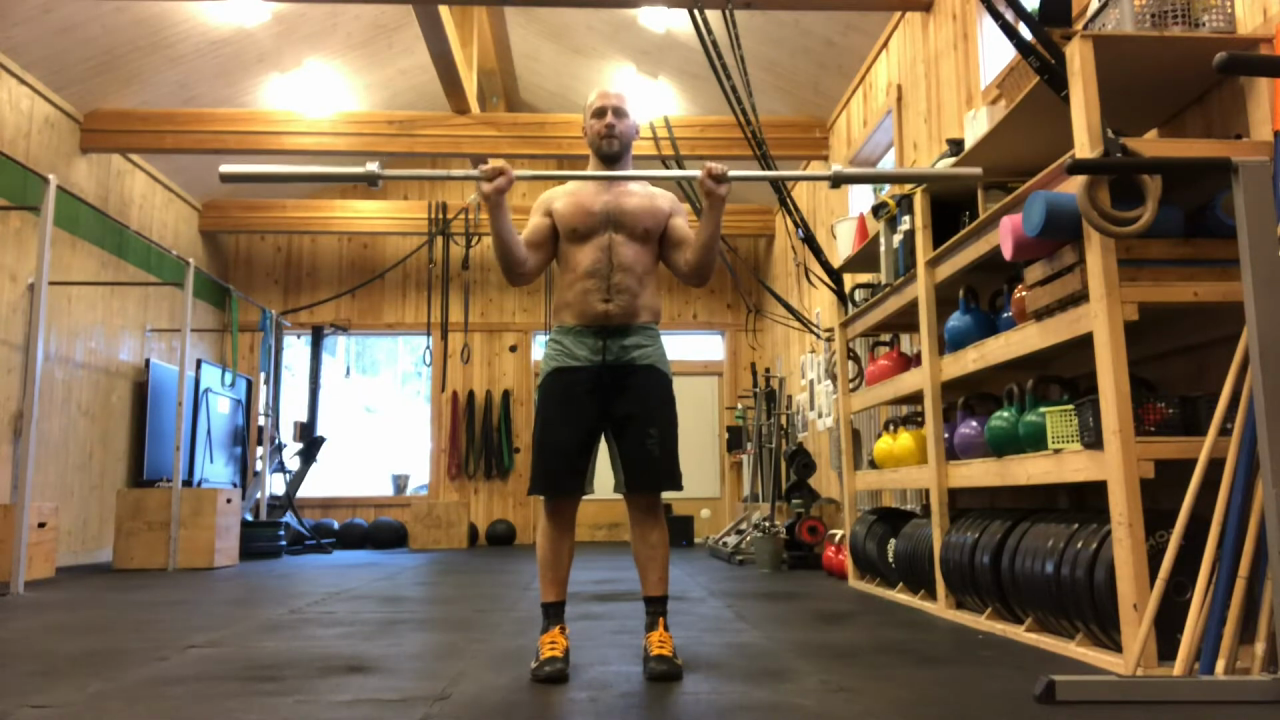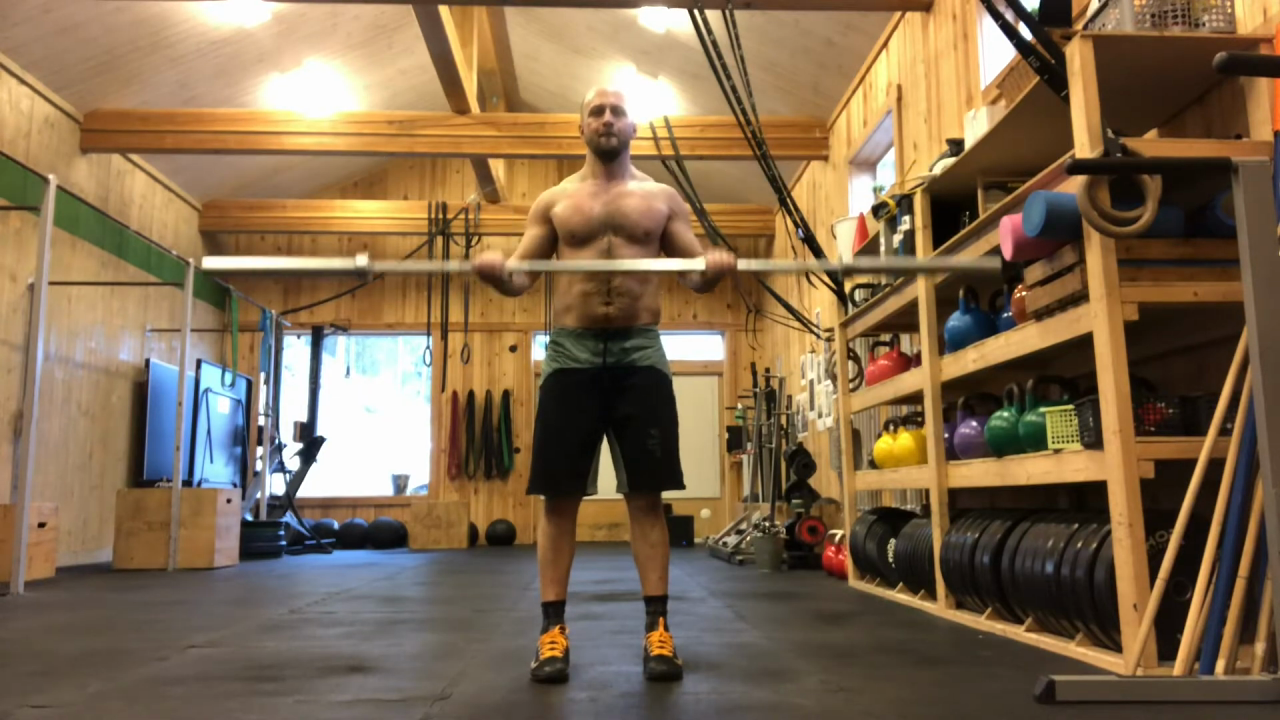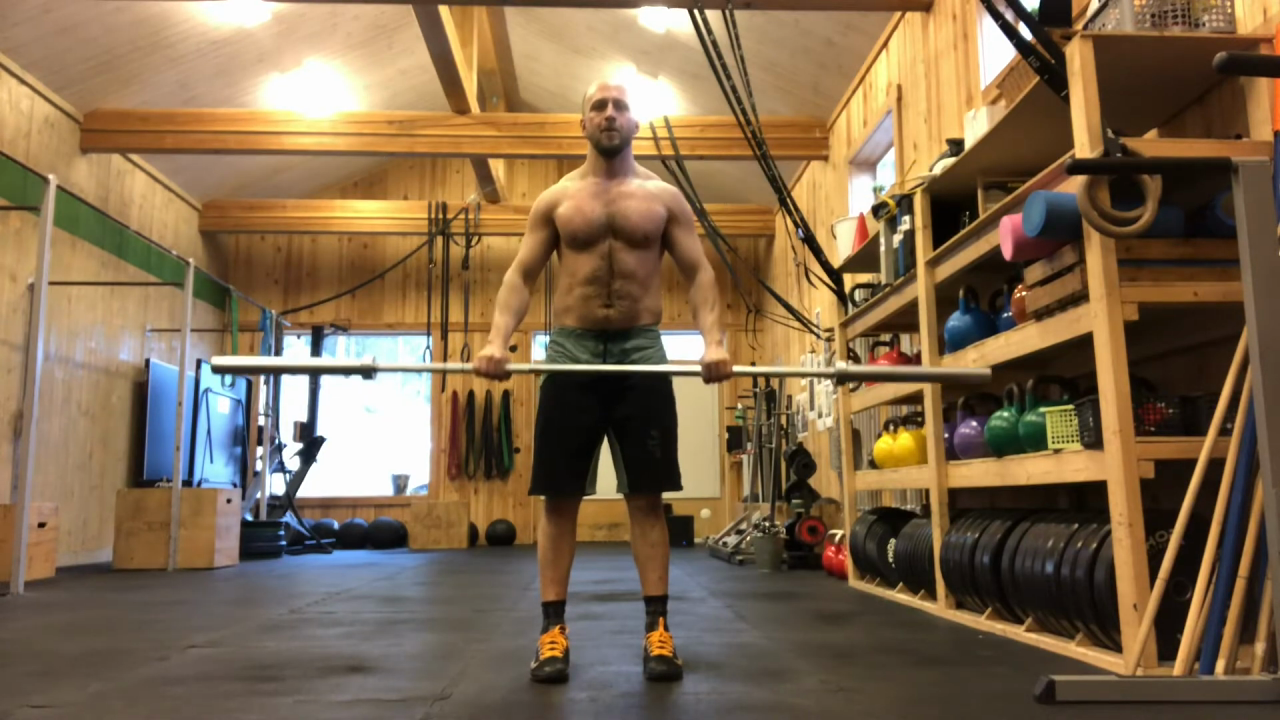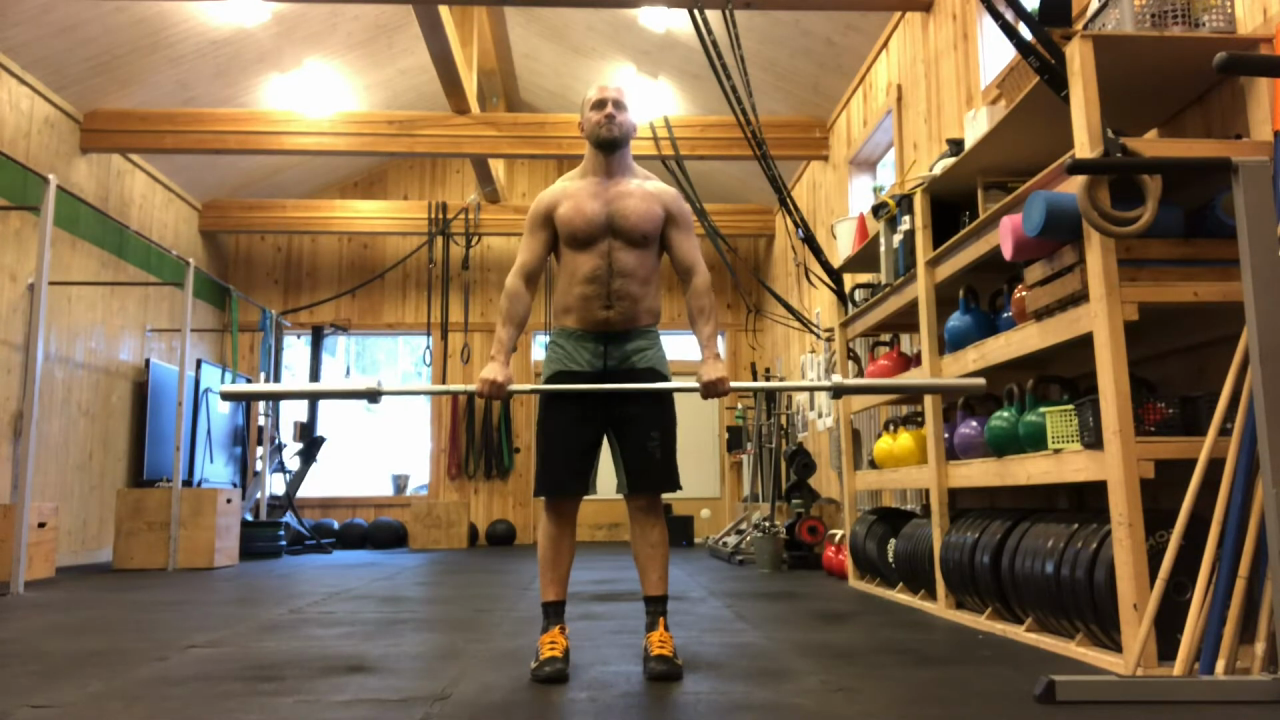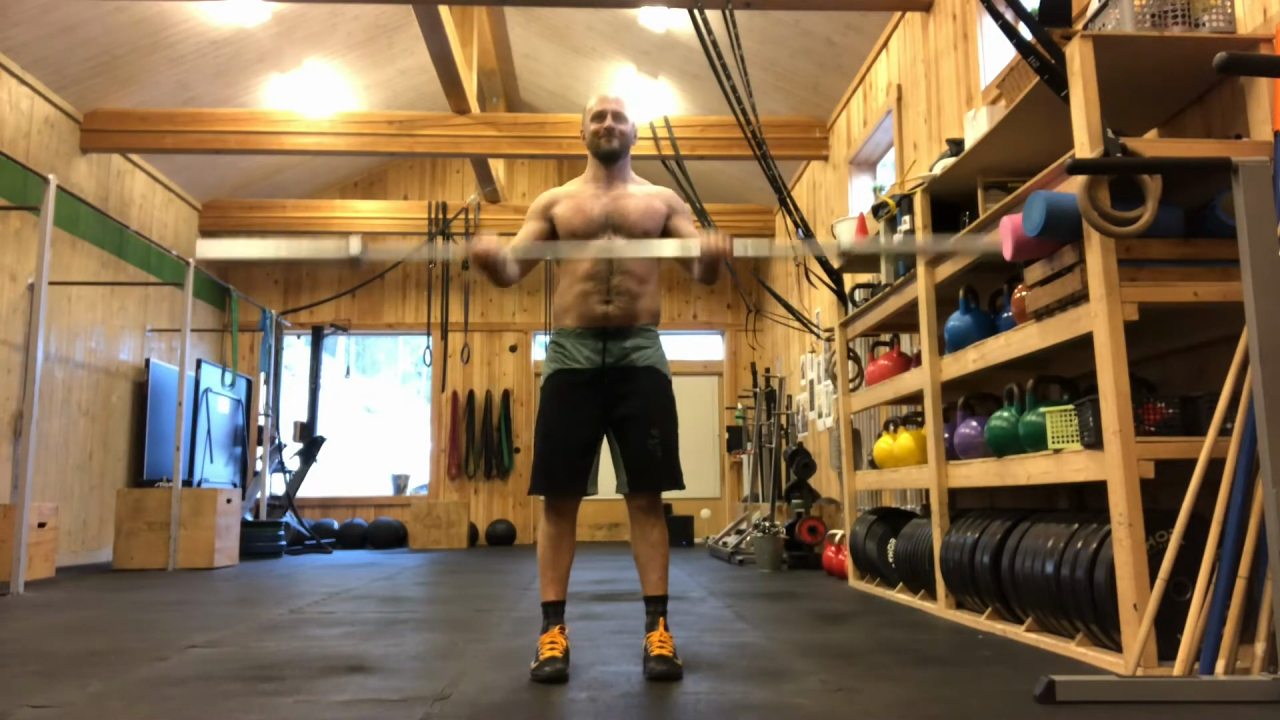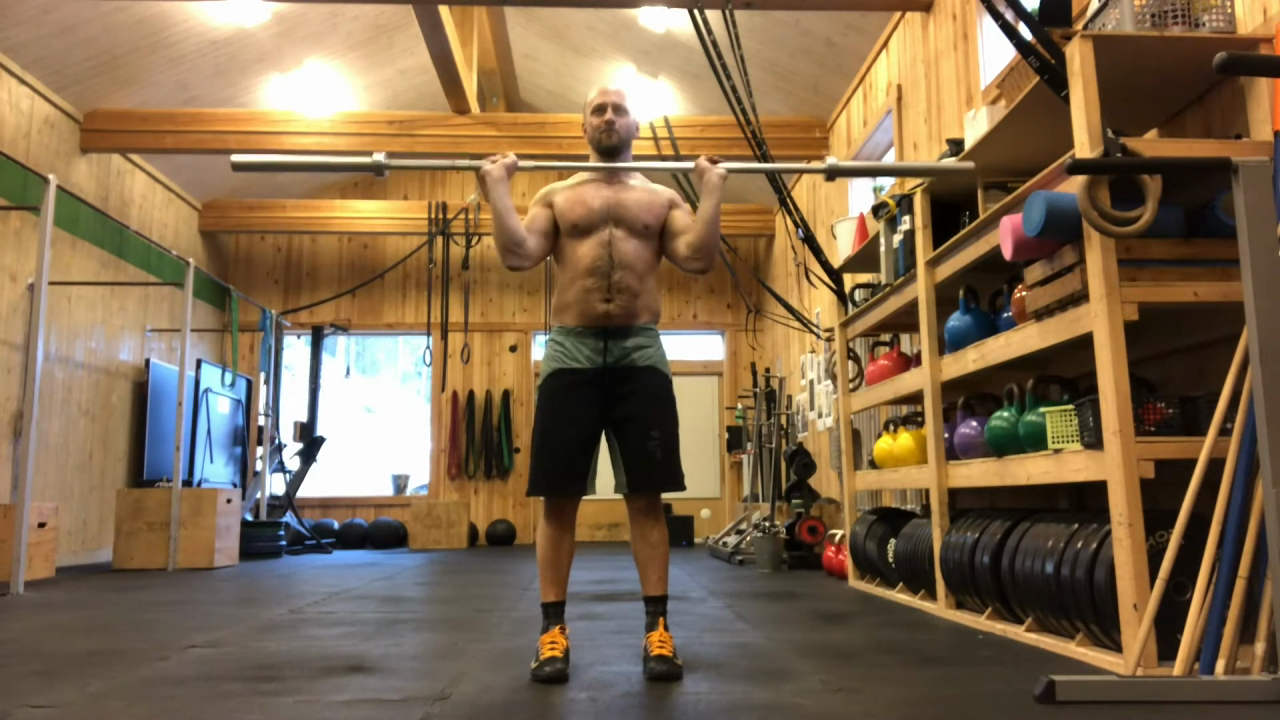
dt=0.4s
person 1, frame 1
left shoulder: (663, 199)
right shoulder: (554, 197)
left elbow: (696, 272)
right elbow: (518, 272)
left wrist: (713, 206)
right wrist: (496, 206)
left hip: (640, 354)
right hip: (570, 354)
left knee: (646, 494)
right knee: (558, 495)
left ankle: (657, 628)
right ankle: (553, 630)
person 1, frame 2
left shoulder: (662, 197)
right shoulder: (554, 200)
left elbow: (693, 261)
right elbow: (523, 268)
left wrist: (714, 266)
right wrist: (497, 268)
left hip: (640, 354)
right hip: (570, 355)
left knee: (646, 494)
right knee: (559, 496)
left ankle: (657, 627)
right ankle: (553, 629)
person 1, frame 3
left shoulder: (665, 198)
right shoulder: (555, 199)
left elbow: (698, 273)
right elbow: (520, 274)
left wrist: (713, 340)
right wrist: (497, 339)
left hip: (642, 354)
right hip: (571, 354)
left knee: (647, 496)
right knee: (560, 497)
left ankle: (657, 629)
right ankle: (553, 631)
person 1, frame 4
left shoulder: (663, 198)
right shoulder: (554, 199)
left elbow: (695, 276)
right elbow: (520, 279)
left wrist: (710, 355)
right wrist: (499, 356)
left hip: (640, 355)
right hip: (570, 355)
left knee: (646, 495)
right knee: (559, 497)
left ankle: (657, 629)
right ankle: (553, 630)
person 1, frame 5
left shoulder: (662, 199)
right shoulder: (555, 201)
left elbow: (702, 272)
right elbow: (511, 272)
left wrist: (712, 253)
right wrist: (492, 257)
left hip: (640, 354)
right hip: (572, 354)
left knee: (646, 494)
right knee: (560, 495)
left ankle: (657, 627)
right ankle: (553, 629)
person 1, frame 6
left shoulder: (663, 197)
right shoulder: (555, 194)
left elbow: (699, 259)
right elbow: (516, 255)
left wrist: (712, 191)
right wrist: (496, 188)
left hip: (640, 353)
right hip: (571, 353)
left knee: (646, 496)
right knee: (559, 497)
left ankle: (657, 628)
right ankle: (554, 630)
